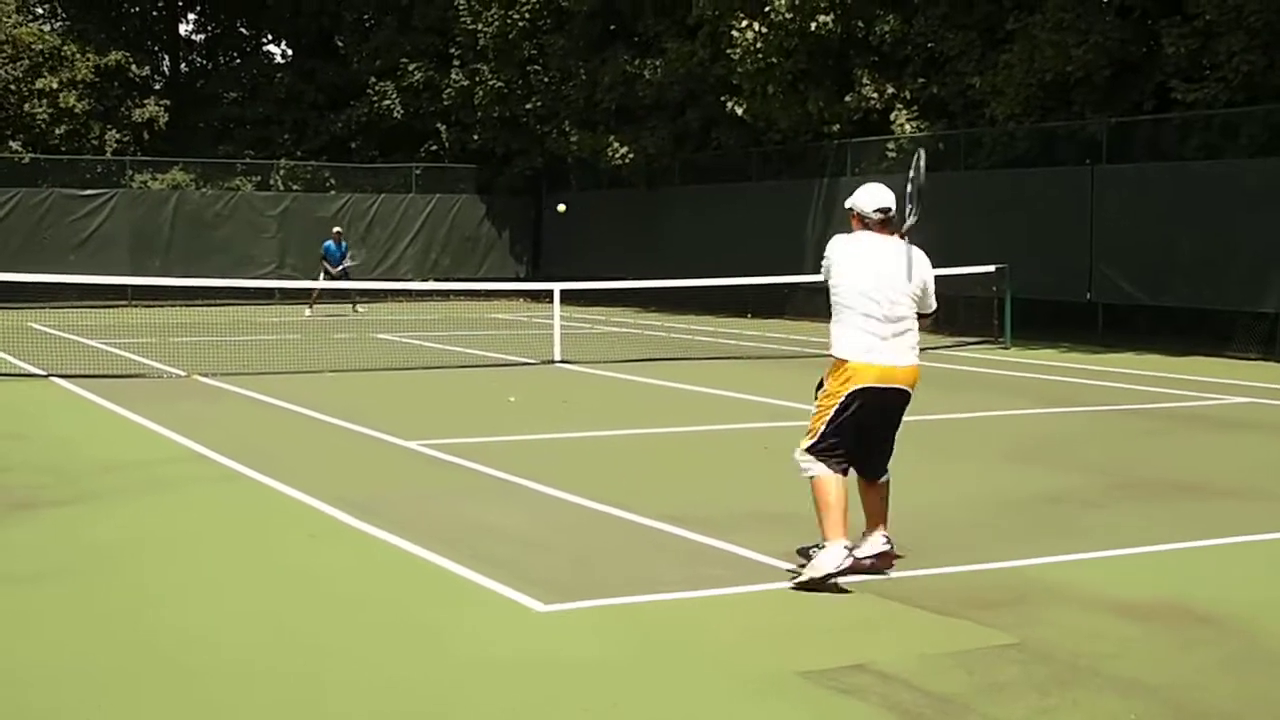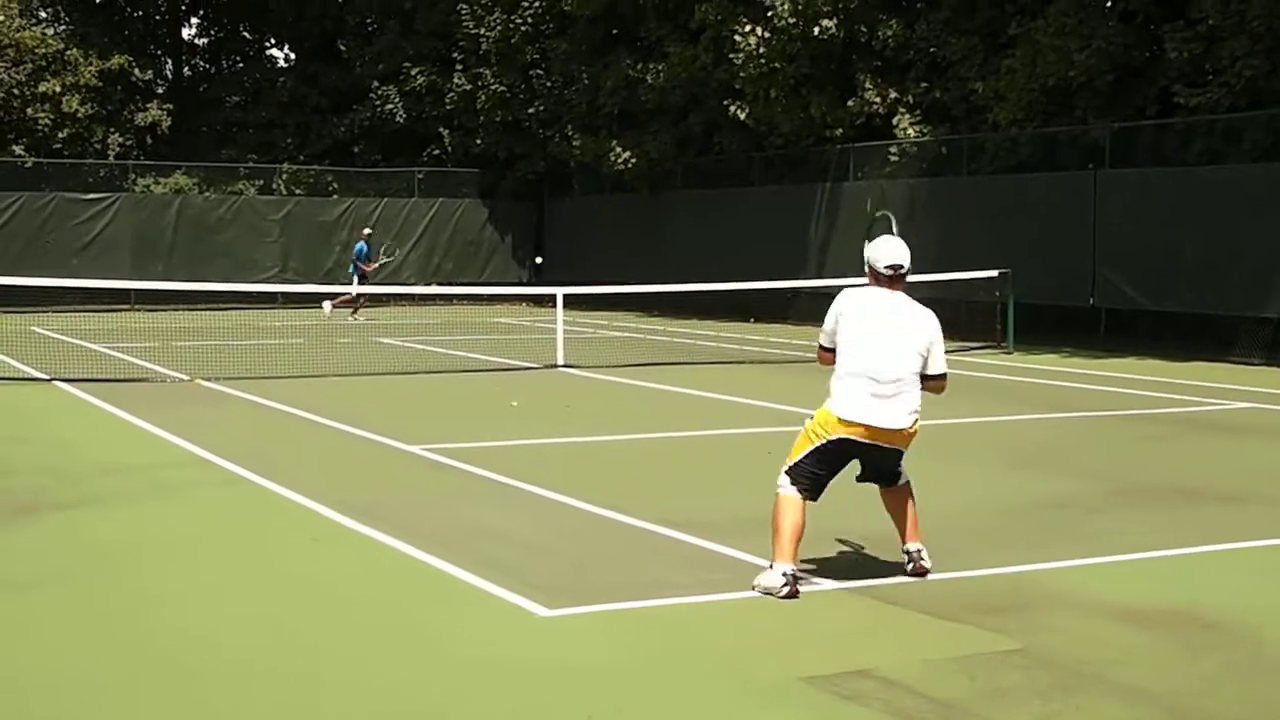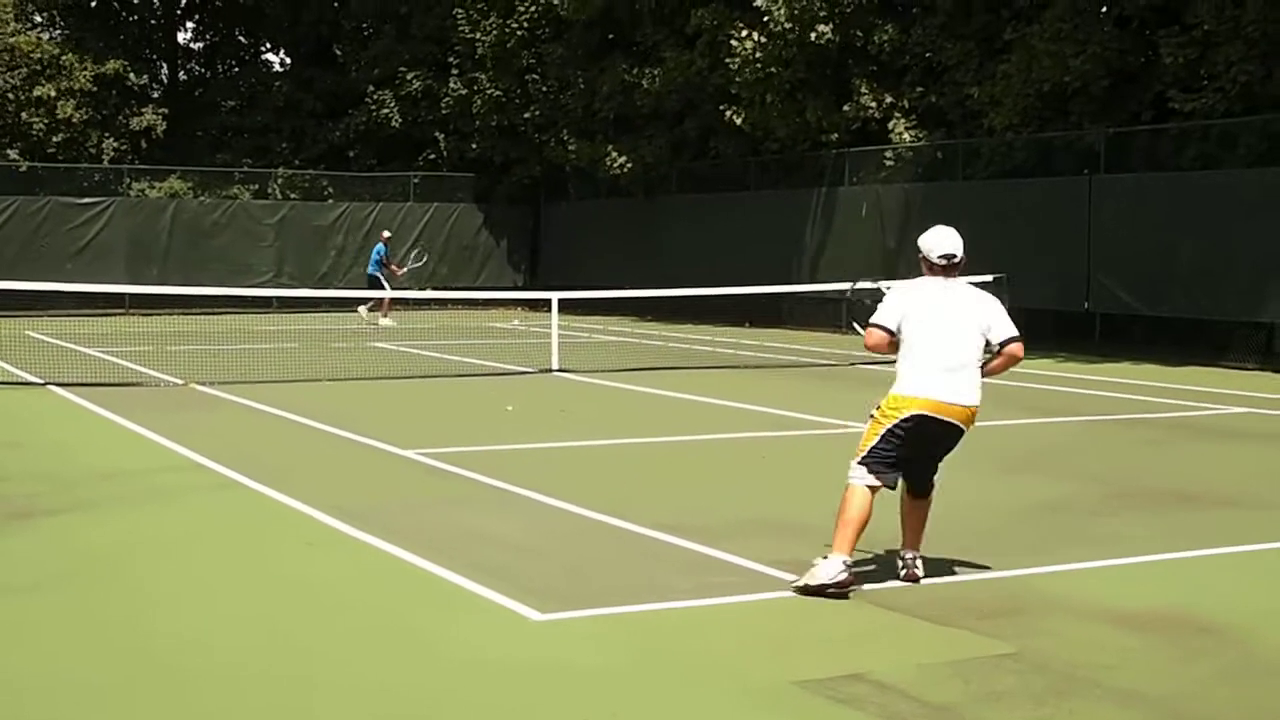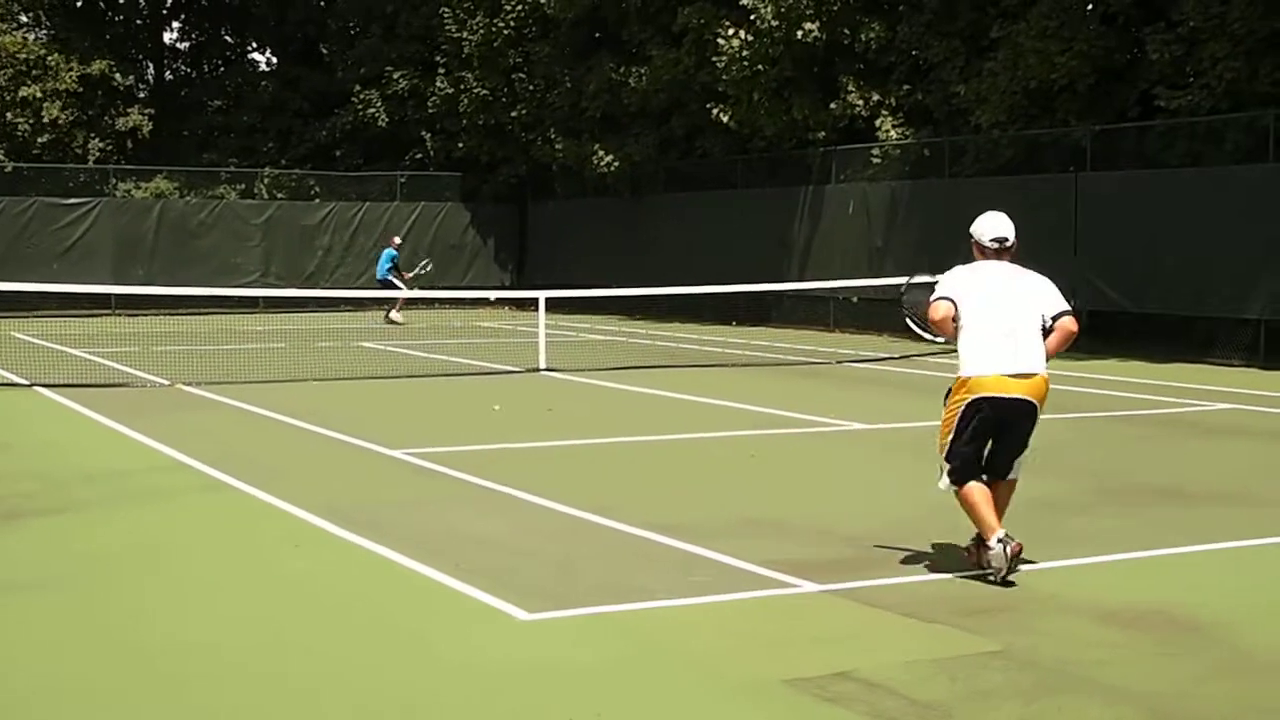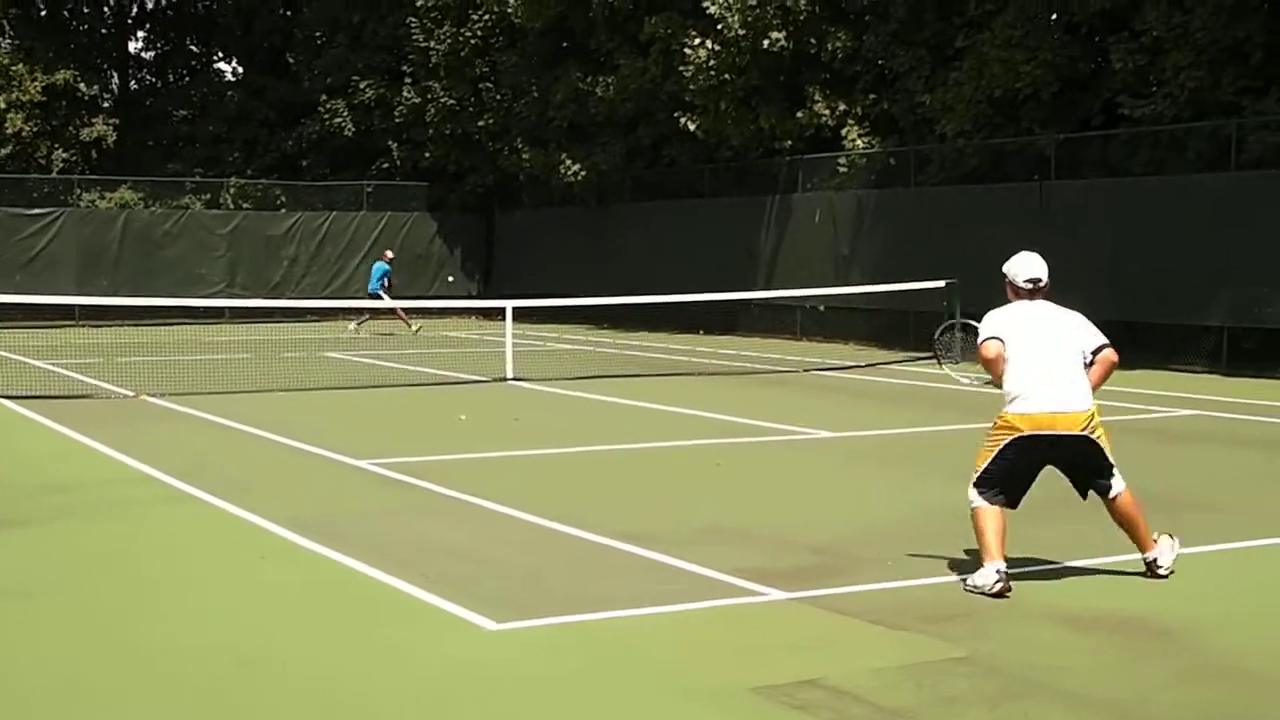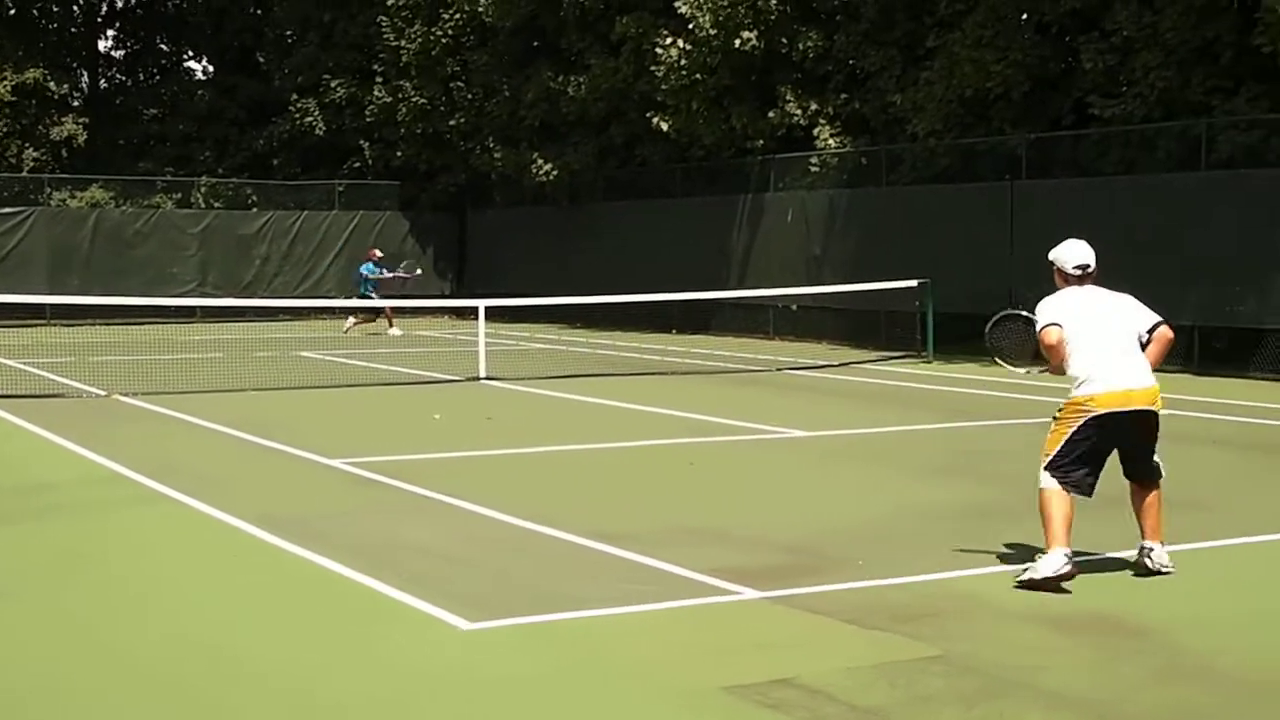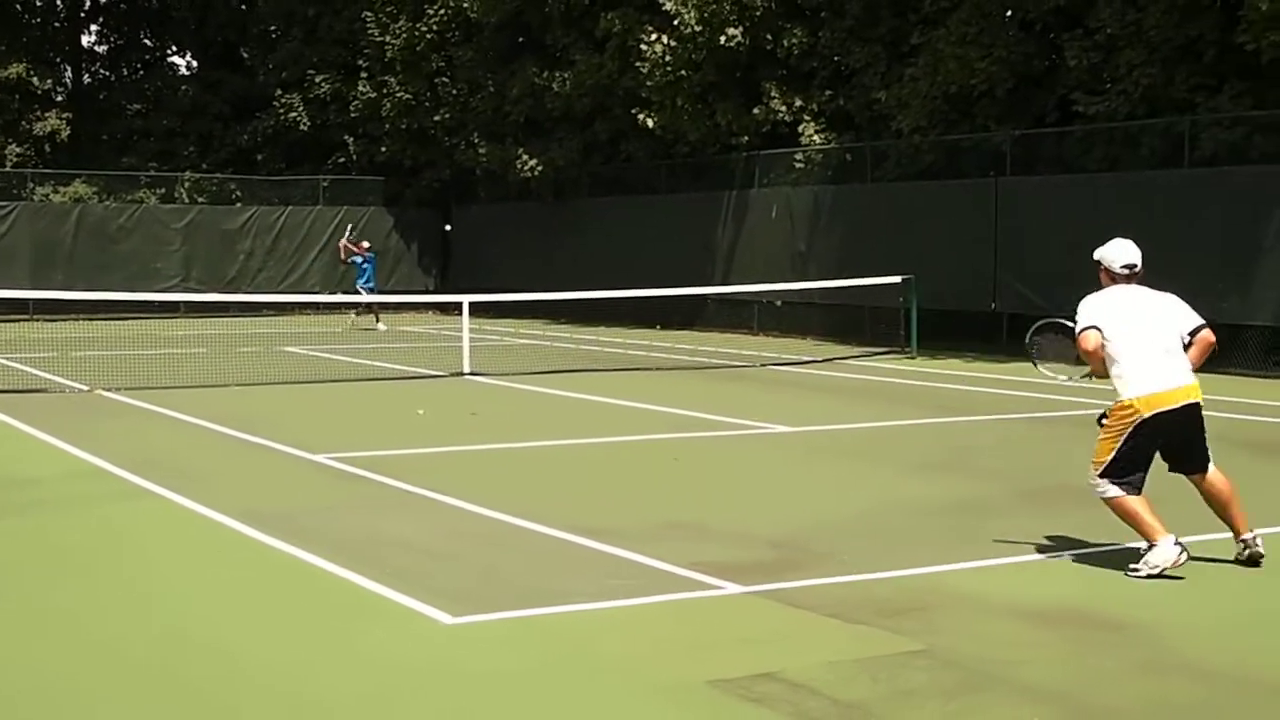
dt=0.2s
person 1, frame 1
left shoulder: (840, 246)
right shoulder: (918, 259)
right elbow: (925, 317)
left hip: (857, 371)
right hip: (904, 373)
left knee: (818, 460)
right knee: (870, 461)
left ankle: (836, 547)
right ankle: (877, 541)
person 1, frame 2
left shoulder: (849, 300)
right shoulder: (926, 319)
left elbow: (826, 356)
right elbow: (937, 383)
left hip: (844, 419)
right hip: (898, 428)
left knee: (792, 486)
right knee: (891, 474)
left ankle: (780, 572)
right ankle: (915, 552)
person 1, frame 3
left shoulder: (906, 292)
right shoulder: (984, 301)
left elbow: (874, 341)
right elbow: (1014, 351)
left hip: (911, 402)
right hip: (960, 411)
left knee: (864, 477)
right knee: (918, 476)
left ankle: (837, 563)
right ankle: (911, 559)
person 1, frame 4
left shoulder: (957, 275)
right shoulder: (1037, 282)
left elbow: (938, 315)
right elbow: (1068, 327)
left wrist: (958, 337)
right wrist: (1037, 360)
left hip: (977, 384)
right hip: (1029, 383)
left knee: (959, 473)
right knee: (1003, 467)
left ankle: (996, 539)
right ankle: (991, 538)
person 1, frame 5
left shoulder: (998, 318)
right shoulder: (1072, 318)
left elbow: (990, 354)
right elbow: (1107, 357)
left wrist: (1004, 381)
right wrist: (1081, 393)
left hip: (1024, 421)
right hip: (1079, 418)
left knee: (985, 494)
right knee: (1108, 485)
left ankle: (993, 570)
right ankle: (1156, 552)
person 1, frame 6
left shoulder: (1052, 304)
right shoulder: (1122, 300)
left elbow: (1052, 340)
right elbow: (1165, 336)
left wrist: (1059, 367)
right wrist: (1140, 375)
left hip: (1093, 402)
right hip: (1143, 397)
left knee: (1055, 477)
right knee: (1146, 472)
left ankle: (1056, 556)
right ankle: (1152, 550)
person 1, frame 7
left shoulder: (1094, 304)
right shoulder: (1166, 300)
left elbow: (1090, 345)
right elbow: (1206, 338)
left wrist: (1107, 366)
right wrist: (1178, 376)
left hip: (1140, 405)
right hip: (1185, 398)
left knee: (1109, 483)
right knee: (1201, 470)
left ankle: (1164, 545)
right ankle: (1248, 539)
